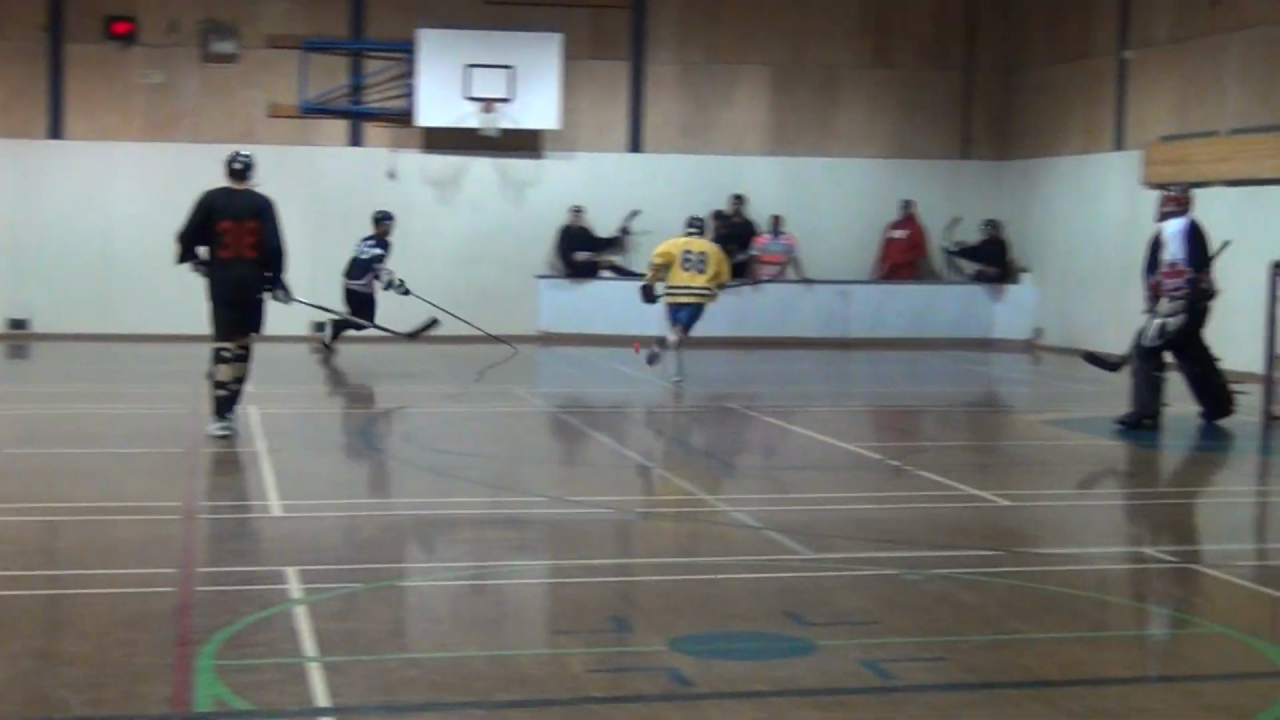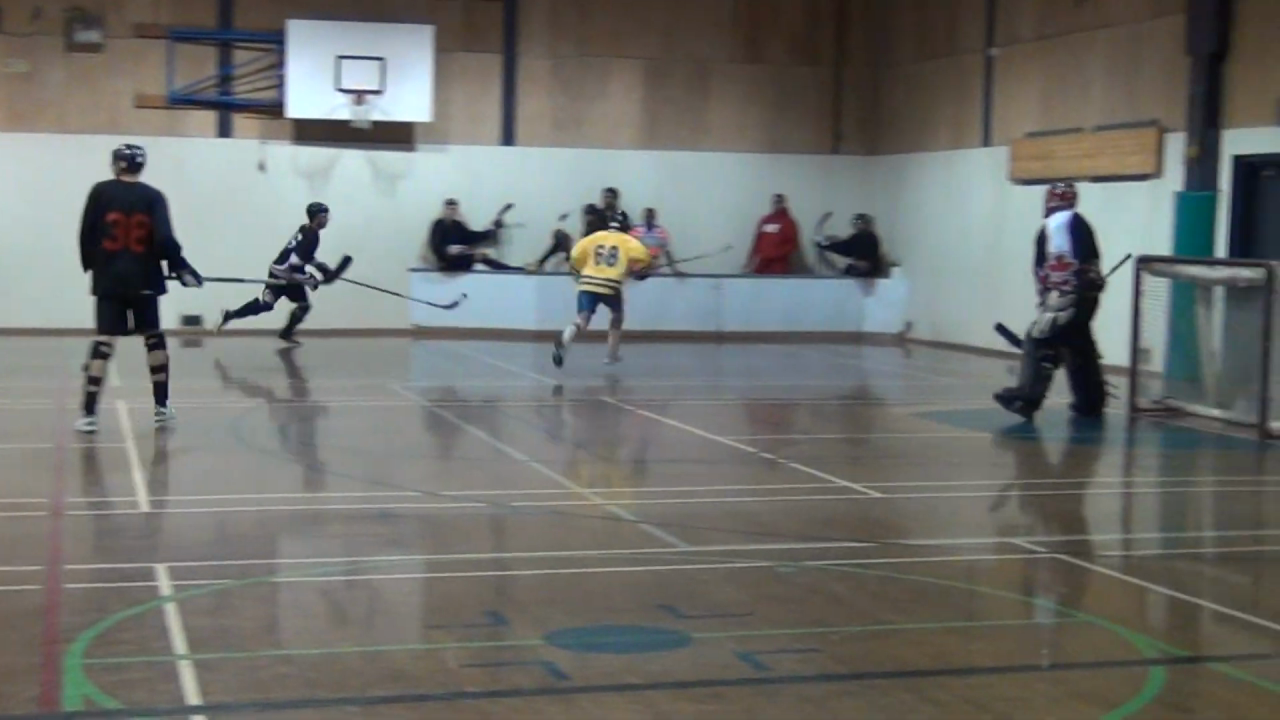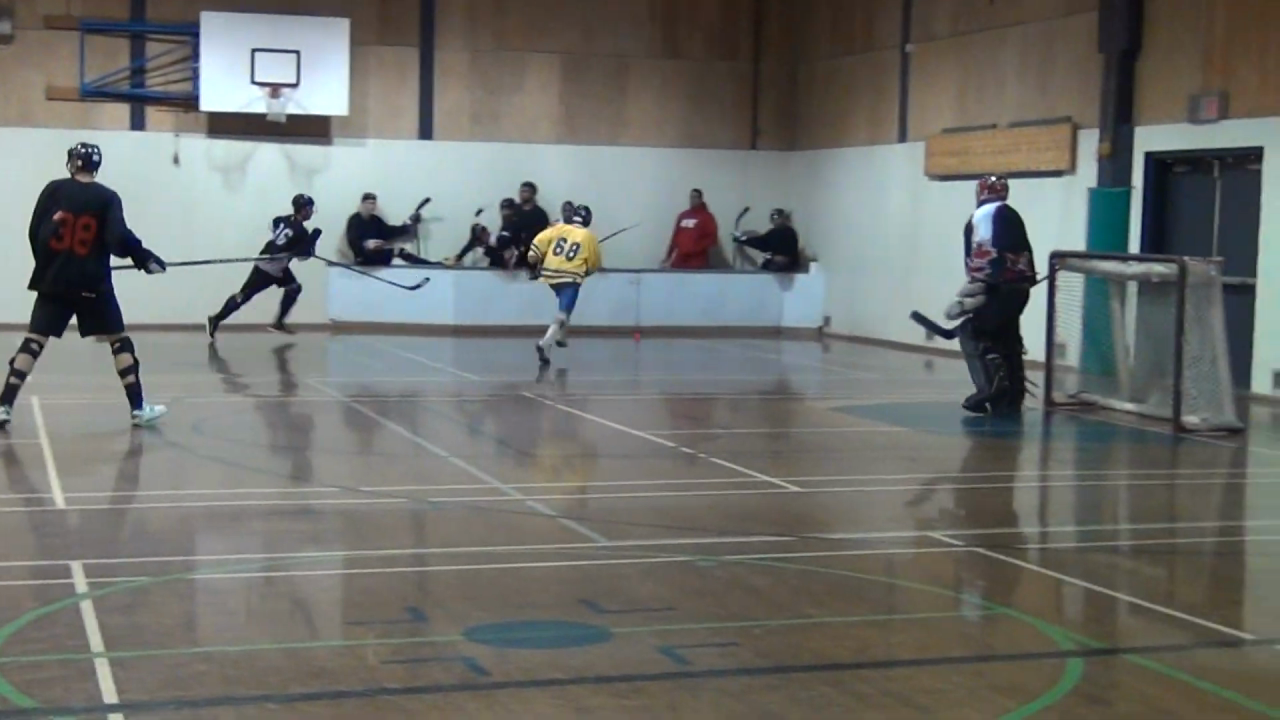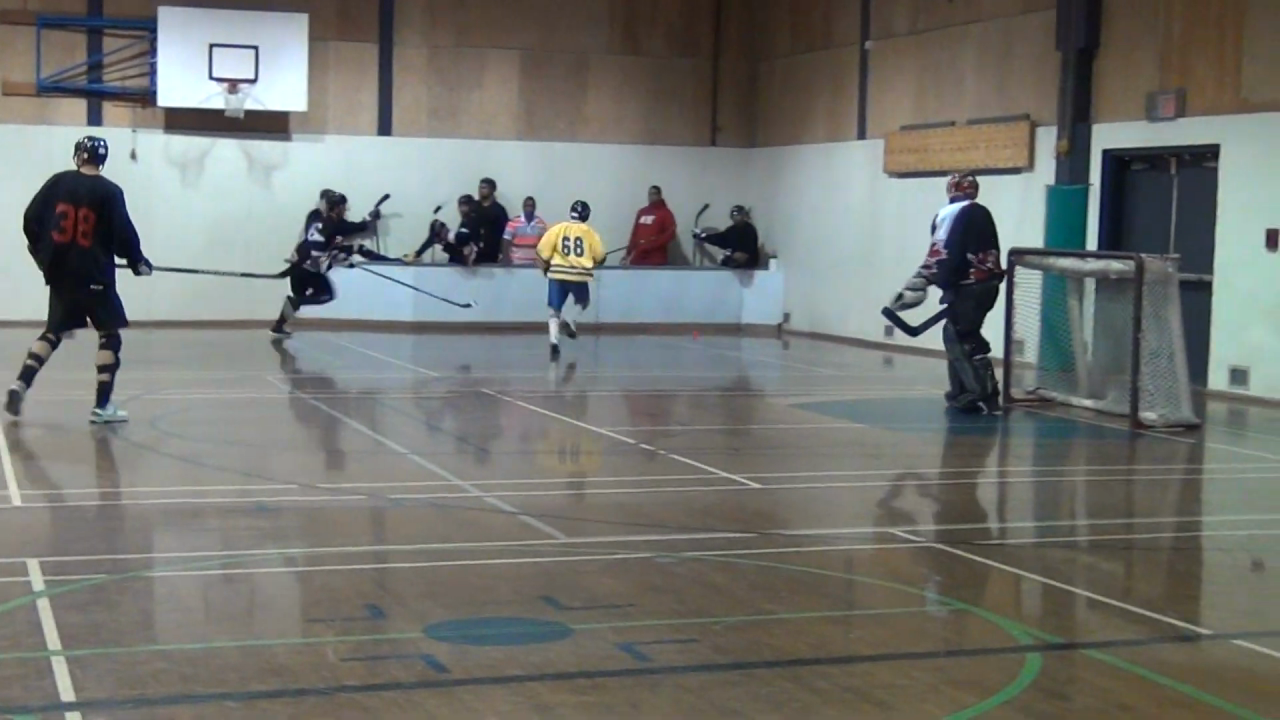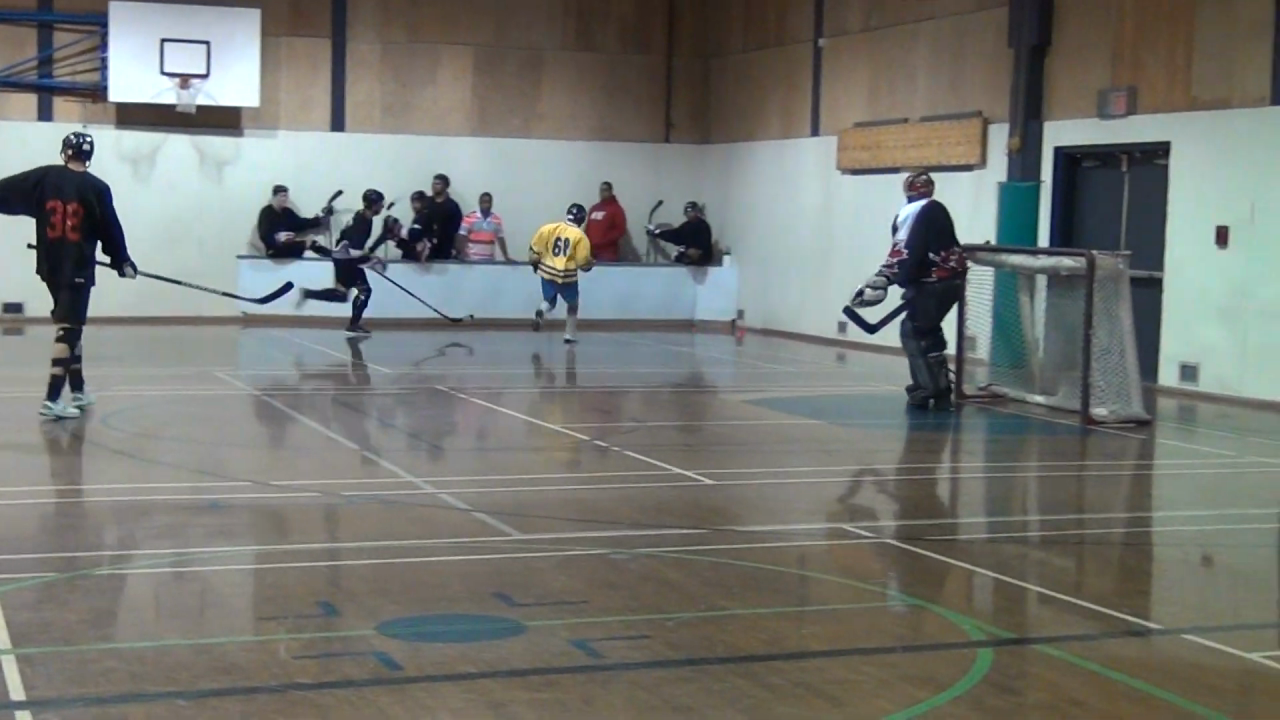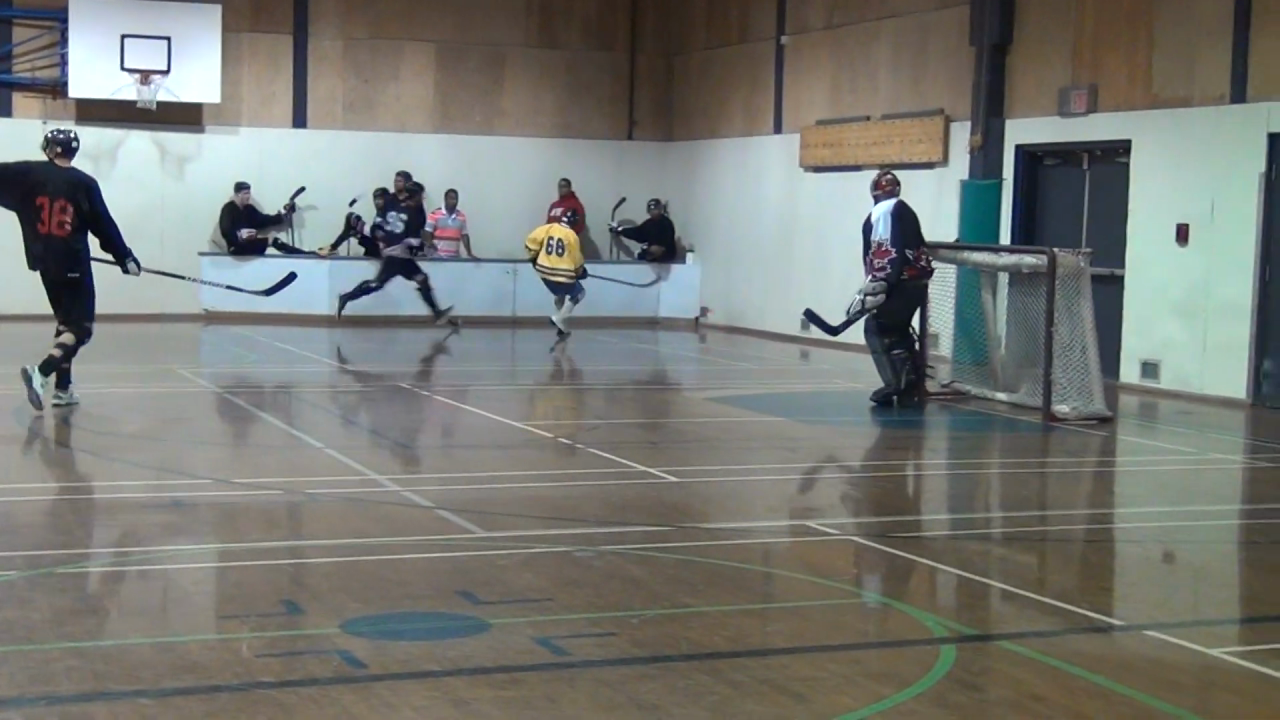
dt=0.2s
person 1, frame 1
left shoulder: (212, 199)
right shoulder: (262, 203)
left elbow: (188, 237)
right elbow: (273, 246)
left wrist: (193, 258)
right wrist: (276, 281)
left hip: (223, 284)
right hip: (253, 285)
left knee: (224, 346)
right knee: (243, 344)
left ankle: (221, 417)
right ankle: (228, 410)
person 1, frame 2
left shoulder: (101, 191)
right shoulder: (154, 197)
left elbow: (87, 234)
right elbow: (164, 239)
left wrist: (93, 264)
right wrist: (182, 269)
left hip: (109, 279)
right hip: (143, 279)
left knee: (104, 340)
right knee: (153, 336)
left ankle: (89, 414)
right ankle: (161, 406)
person 1, frame 3
left shoulder: (54, 190)
right shoulder: (107, 198)
left elbow: (35, 232)
right elbow: (120, 238)
left wrist: (47, 265)
right wrist: (146, 258)
left hip: (54, 279)
right hip: (91, 281)
left knee: (35, 339)
right knee: (119, 339)
right ankle: (138, 408)
person 1, frame 4
left shoulder: (58, 181)
right shoulder: (110, 191)
left elbow: (31, 219)
right elbow: (123, 234)
left wrist: (39, 251)
right wrist: (137, 260)
left hip: (60, 270)
right hip: (95, 274)
left knee: (54, 332)
right knee: (111, 335)
left ankle: (21, 384)
right ankle: (102, 406)
person 1, frame 5
left shoulder: (45, 176)
right shoulder: (97, 188)
right elbow: (110, 229)
right wrist: (122, 261)
left hip: (51, 264)
right hip: (77, 267)
left knee: (65, 325)
right knee: (69, 329)
left ankle: (78, 391)
right ankle: (52, 400)
person 1, frame 6
left shoulder: (30, 173)
right shoulder: (85, 184)
right elbow: (104, 225)
right wrist: (125, 257)
left hip: (45, 260)
right hip: (73, 263)
left knee: (70, 323)
right knee: (80, 328)
left ankle: (62, 388)
right ankle: (40, 373)
person 2, frame 1
left shoulder: (1173, 229)
right shoulder: (1191, 229)
left elbow: (1176, 272)
left wrist: (1168, 309)
left hip: (1176, 306)
right hip: (1194, 303)
left knee: (1147, 351)
right knee: (1194, 355)
left ankle: (1145, 414)
right ankle: (1219, 405)
person 2, frame 2
left shoulder: (1058, 223)
right shoulder: (1078, 223)
left elbow: (1062, 265)
left wrist: (1058, 304)
left hip: (1070, 296)
right hip: (1086, 294)
left knee: (1041, 342)
right knee: (1079, 346)
left ankle: (1027, 397)
right ankle: (1091, 402)
person 2, frame 3
left shoulder: (985, 214)
right shoulder: (1011, 215)
left elbow: (985, 255)
left wrist: (972, 291)
left hip: (1001, 287)
right hip: (1019, 285)
left knee: (974, 334)
right knee: (1005, 338)
left ankle: (993, 394)
right ankle: (1010, 395)
person 2, frame 4
left shoulder: (952, 214)
right shoulder: (982, 213)
left elbow: (941, 254)
left wrist: (917, 284)
left hip: (970, 286)
right hip: (987, 283)
left knee: (962, 337)
right knee: (961, 335)
left ankle: (984, 395)
right ankle: (961, 390)
person 2, frame 5
left shoulder: (912, 213)
right shoulder: (938, 210)
left elbow: (902, 254)
left wrist: (876, 285)
left hip: (932, 284)
right hip: (949, 280)
left knee: (917, 333)
right knee: (926, 331)
left ankle: (934, 391)
right ankle: (932, 385)
person 2, frame 6
left shoulder: (882, 211)
right shoulder: (903, 210)
left elbow: (884, 253)
left wrist: (872, 290)
right wrist: (877, 288)
left hip: (902, 282)
right hip: (914, 279)
left knee: (878, 329)
right knee: (897, 330)
left ankle: (897, 387)
right ankle: (911, 383)
